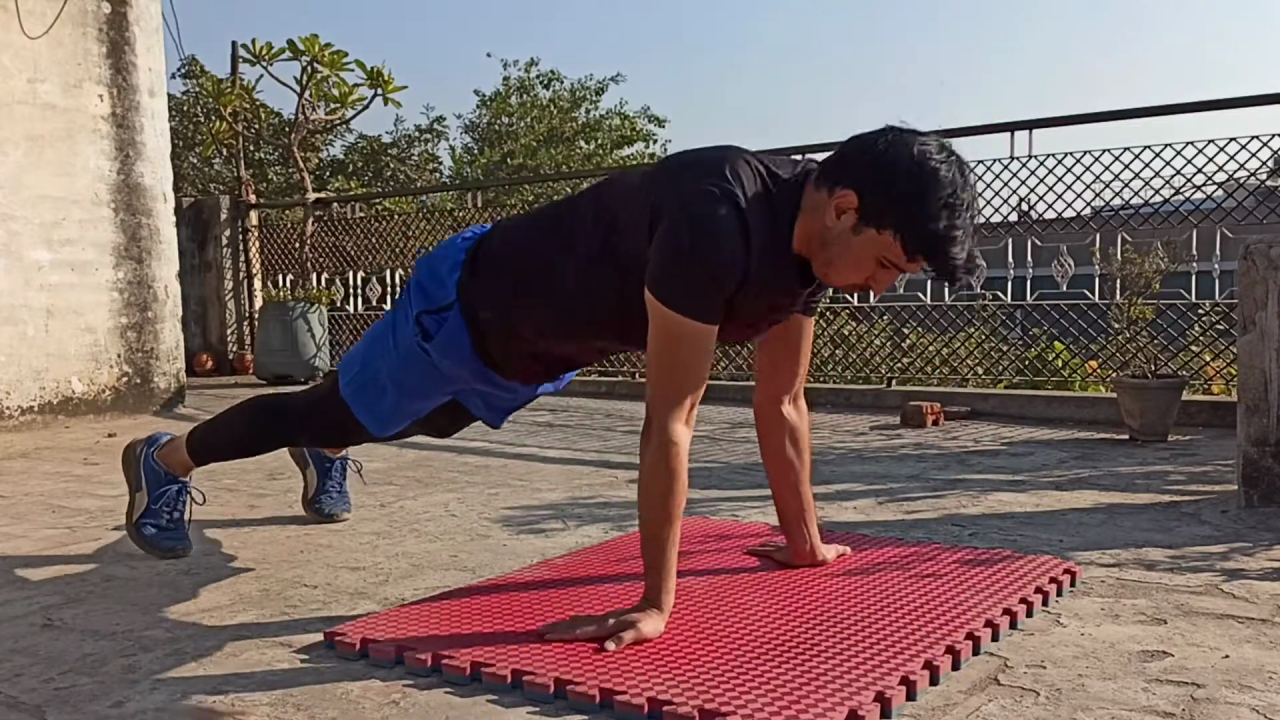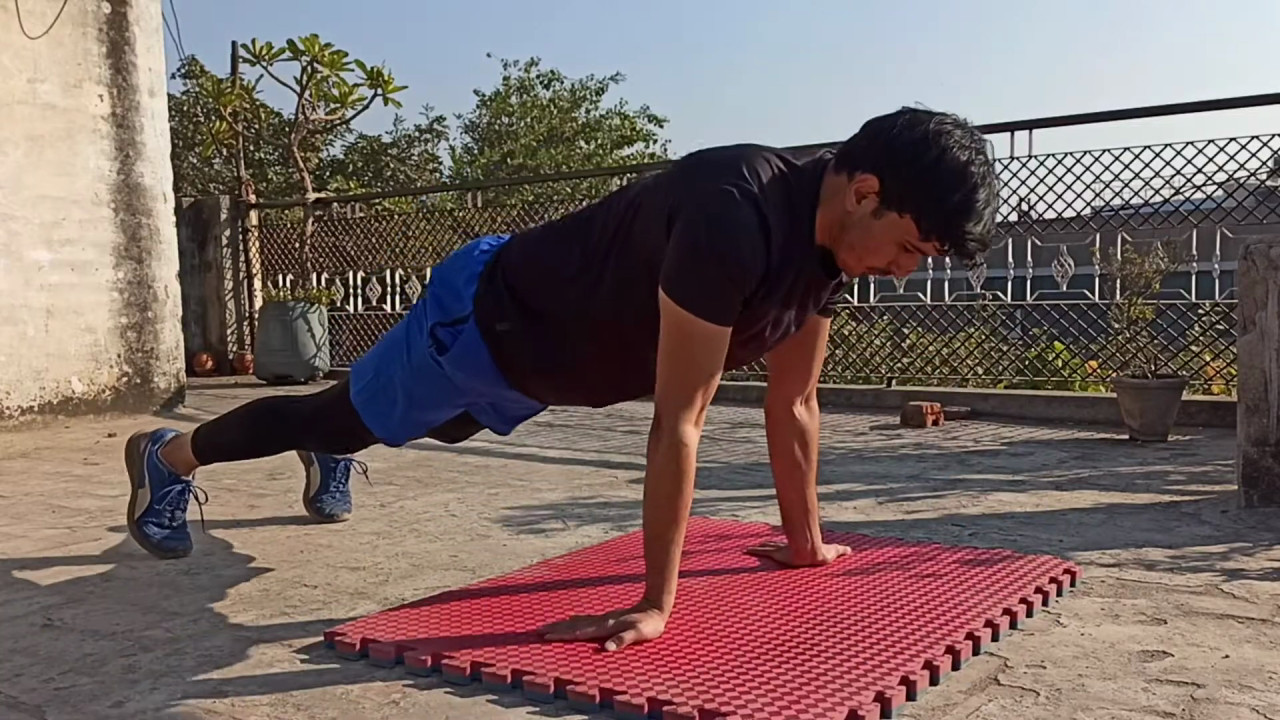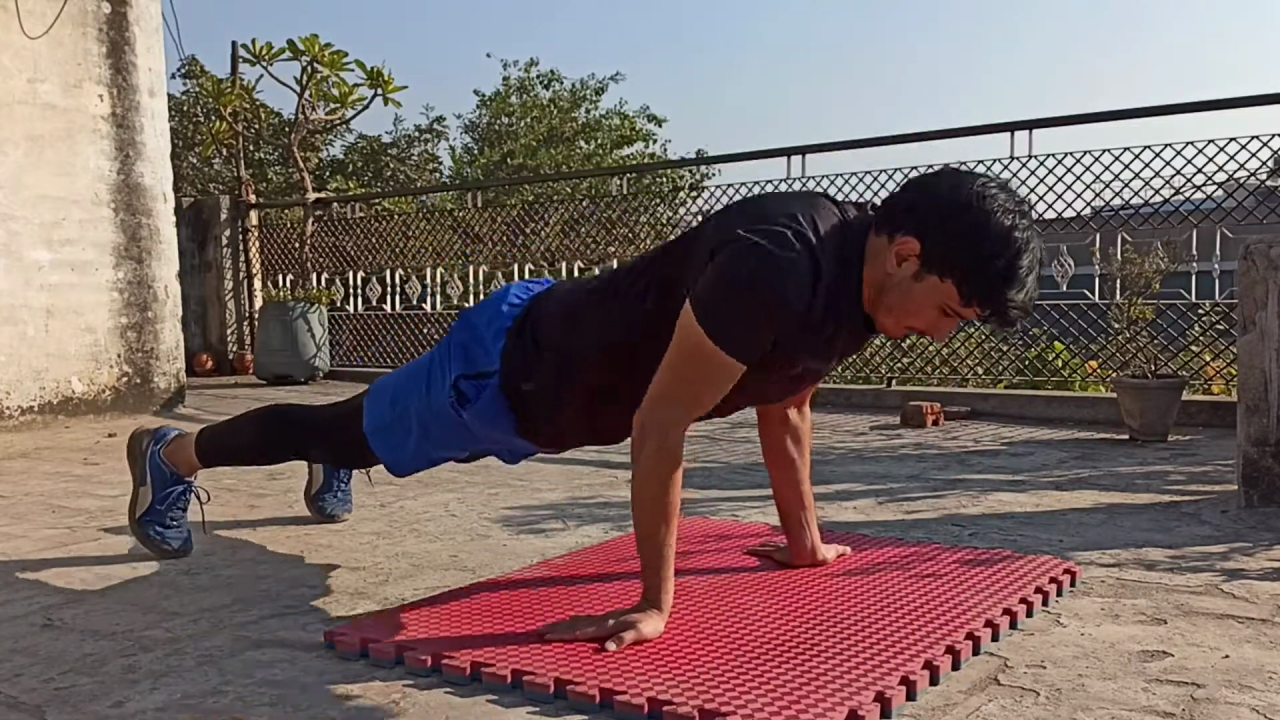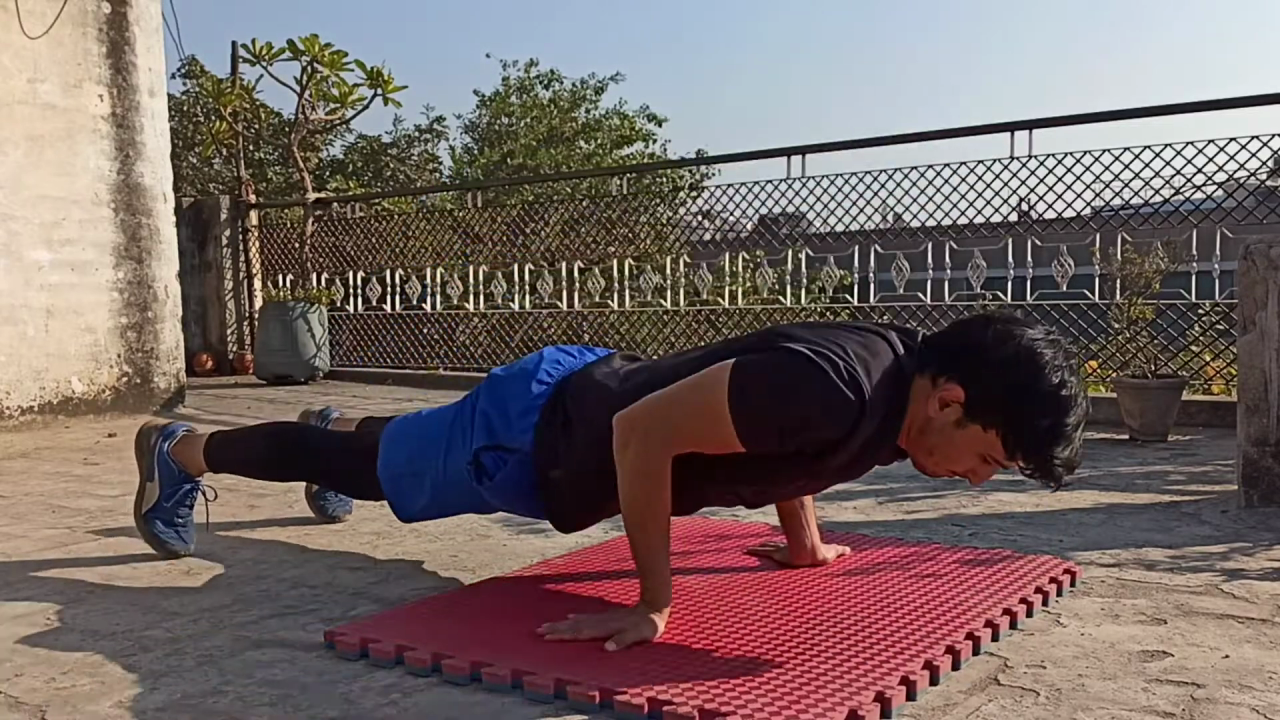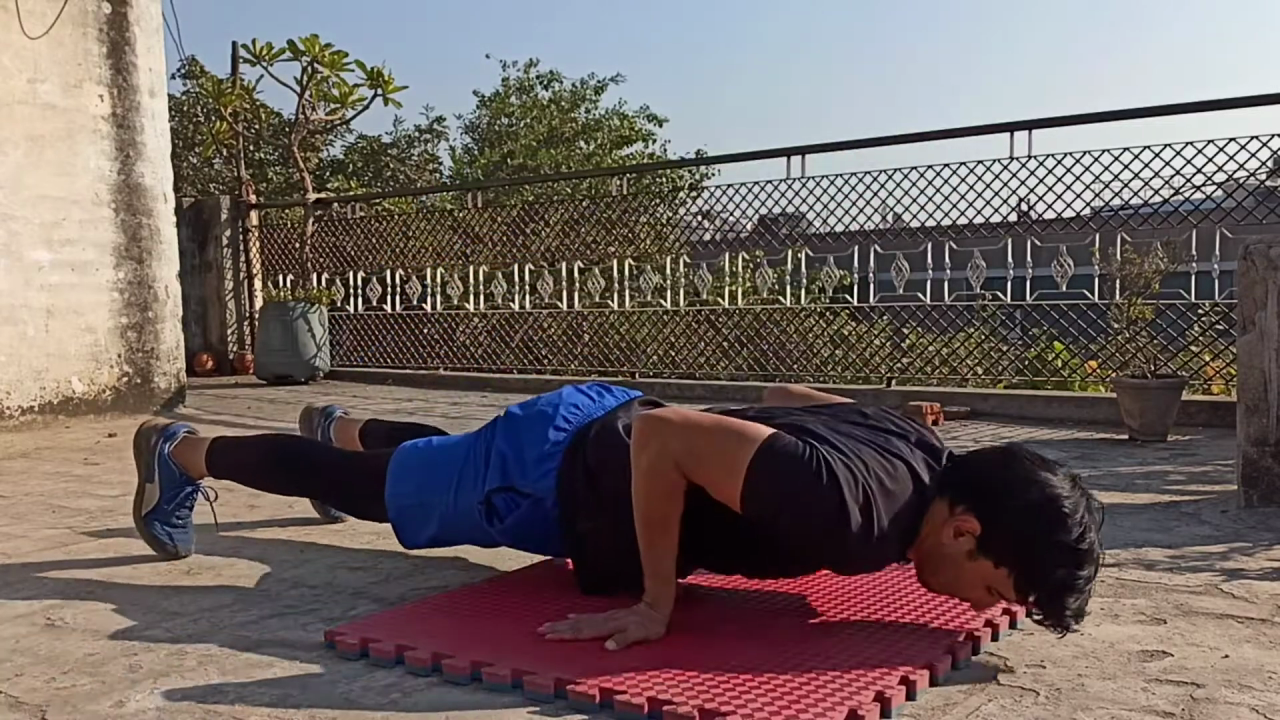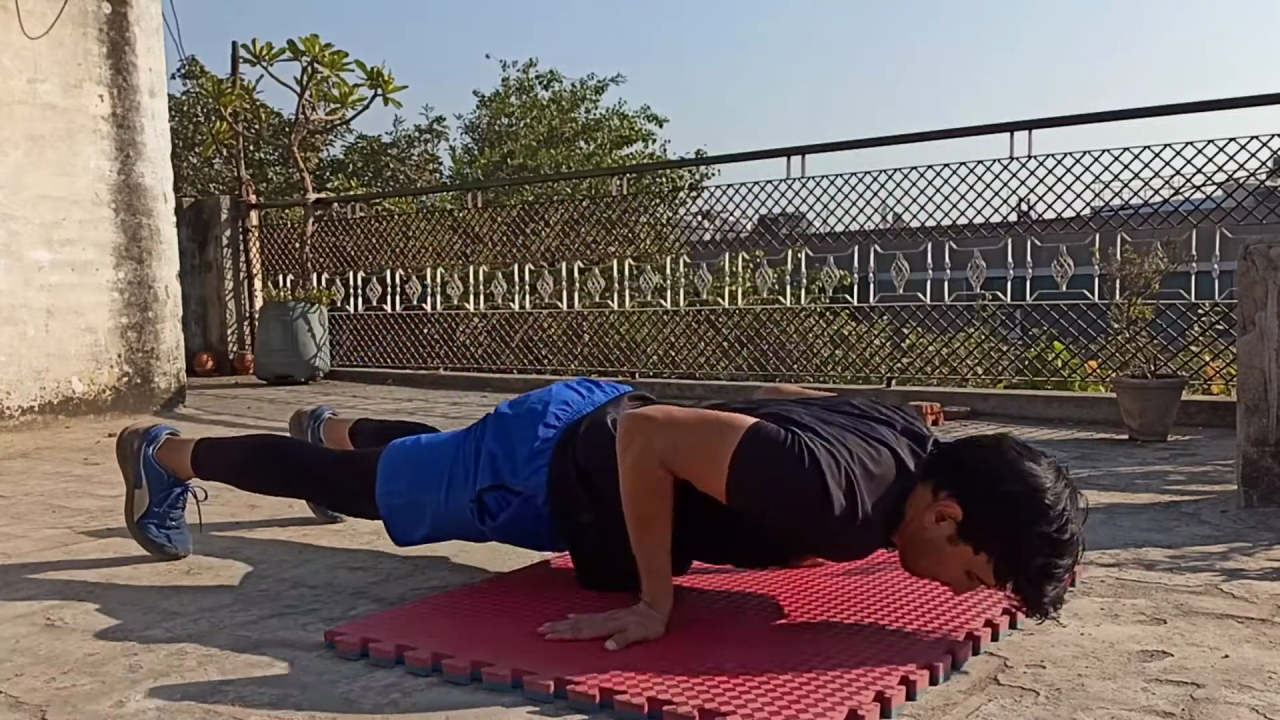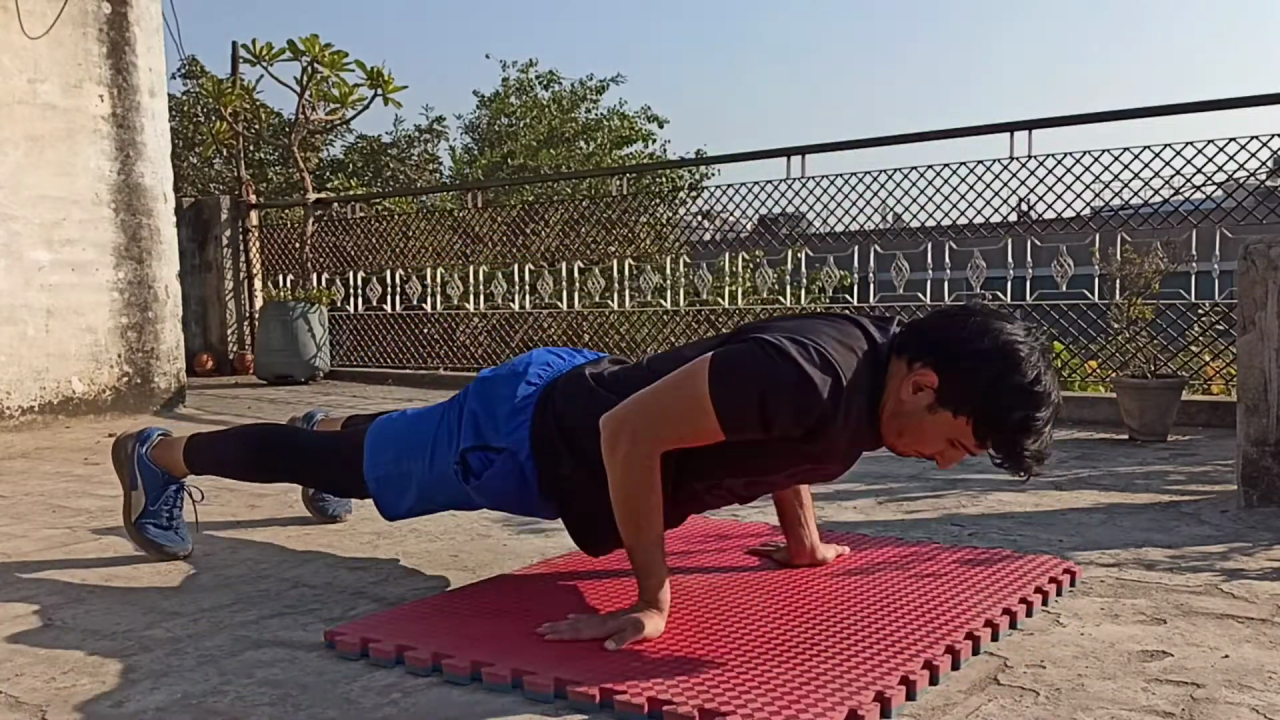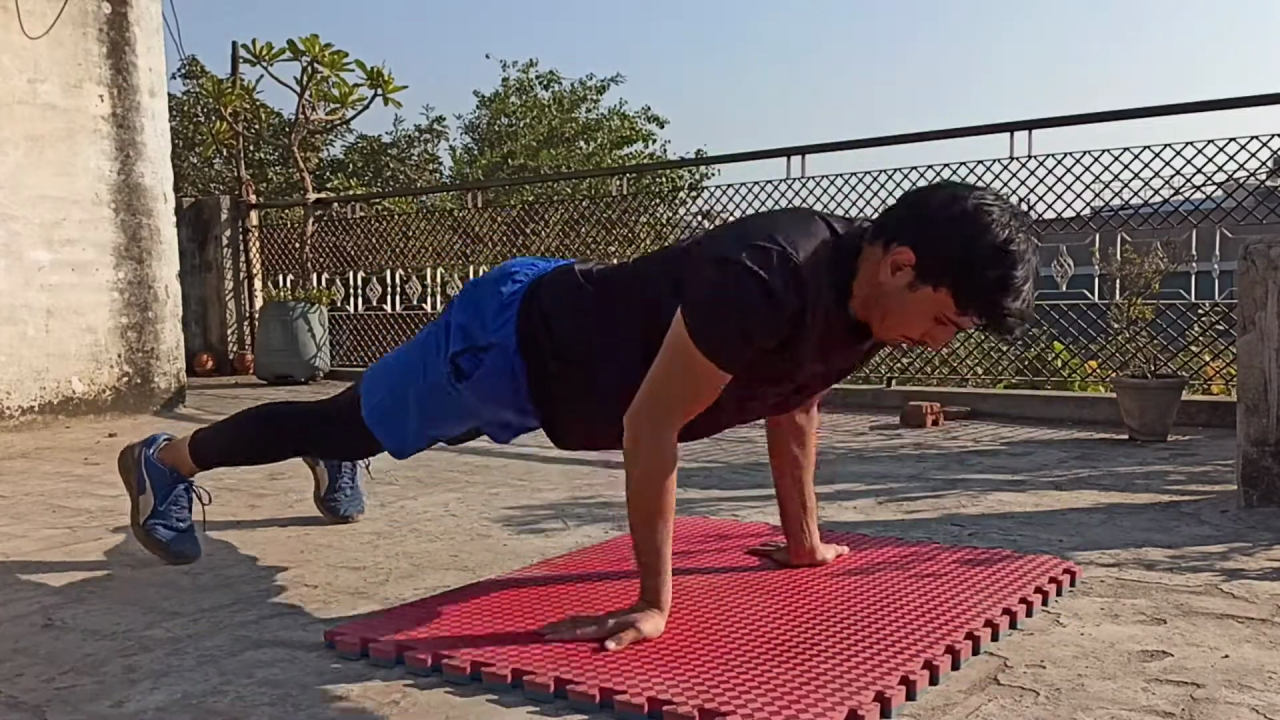
dt=0.2s
person 1, frame 1
left shoulder: (811, 250)
right shoulder: (718, 215)
left elbow: (782, 402)
right elbow: (670, 417)
left wrist: (804, 540)
right wrist: (655, 601)
left hip: (545, 343)
right hip: (465, 307)
left knee: (432, 420)
right knee: (332, 410)
left ankle: (328, 457)
right ankle: (164, 460)
person 1, frame 2
left shoulder: (828, 247)
right shoulder: (733, 213)
left elbow: (793, 404)
right elbow: (679, 419)
left wrist: (805, 540)
right wrist: (656, 603)
left hip: (550, 354)
right hip: (485, 317)
left knee: (445, 429)
right knee: (342, 414)
left ankle: (329, 461)
right ankle: (168, 456)
person 1, frame 3
left shoulder: (856, 287)
right shoulder: (777, 264)
left elbow: (783, 407)
right elbow: (658, 429)
left wrist: (802, 539)
right wrist: (653, 601)
left hip: (560, 376)
right hip: (507, 365)
left knee: (395, 440)
right knee: (357, 435)
left ankle: (328, 466)
right ankle: (173, 455)
person 1, frame 4
left shoulder: (892, 375)
right shoulder: (832, 388)
right elbow: (642, 433)
left wrist: (802, 541)
right wrist: (653, 602)
left hip: (592, 389)
right hip: (535, 434)
left knee: (404, 451)
right knee: (371, 480)
left ankle: (338, 421)
right ankle: (181, 449)
person 1, frame 5
left shoulder: (914, 455)
right shoulder: (847, 500)
left elbow: (790, 399)
right elbow: (659, 434)
right wrist: (653, 602)
left hip: (598, 428)
right hip: (553, 480)
left knee: (433, 455)
right knee: (366, 488)
left ankle: (341, 426)
right ankle: (181, 451)
person 1, frame 6
left shoulder: (904, 444)
right shoulder: (833, 492)
left elbow: (780, 394)
right elbow: (648, 434)
left wrist: (806, 551)
right wrist: (652, 598)
left hip: (588, 422)
right hip: (548, 473)
left knee: (434, 451)
right knee: (359, 486)
left ankle: (333, 427)
right ankle: (166, 451)
person 1, frame 7
left shoulder: (875, 362)
right shoulder: (811, 380)
right elbow: (628, 430)
left wrist: (802, 539)
right wrist: (651, 597)
left hip: (578, 390)
right hip: (531, 435)
left knee: (404, 442)
right knee: (349, 471)
left ankle: (325, 422)
right ankle: (161, 453)
person 1, frame 8
left shoulder: (859, 298)
right shoulder: (770, 277)
left elbow: (792, 403)
right elbow: (649, 427)
left wrist: (802, 536)
right wrist: (650, 600)
left hip: (571, 337)
right hip: (514, 333)
left knee: (393, 430)
right knee: (351, 421)
left ankle: (337, 461)
right ankle: (167, 462)
